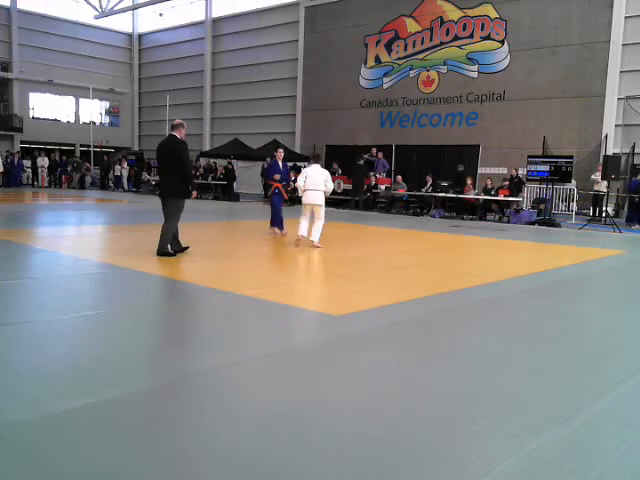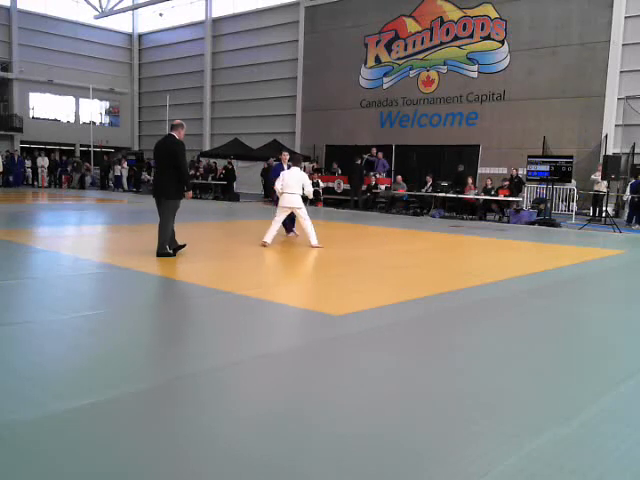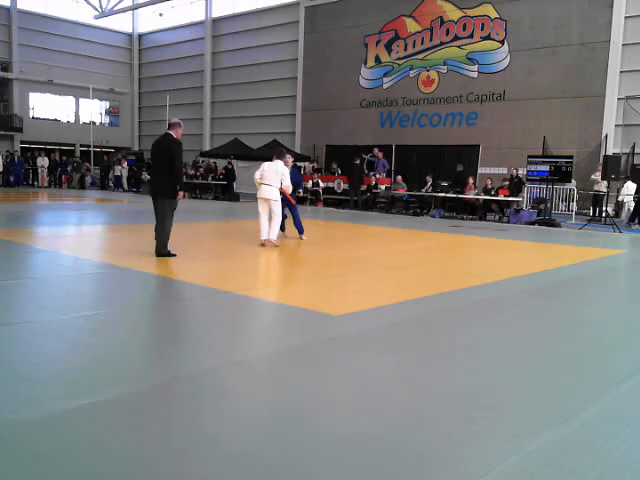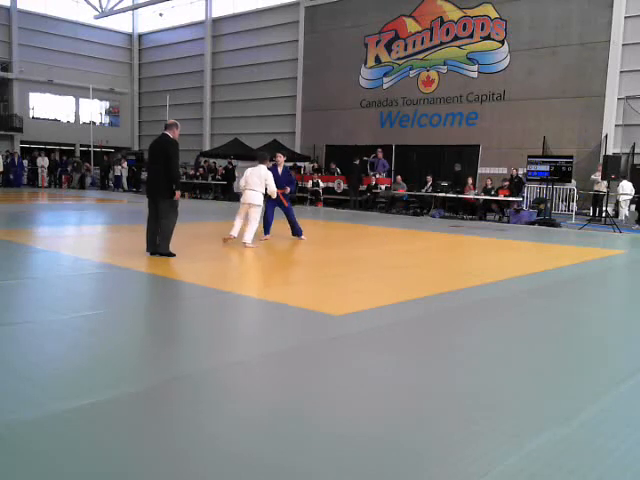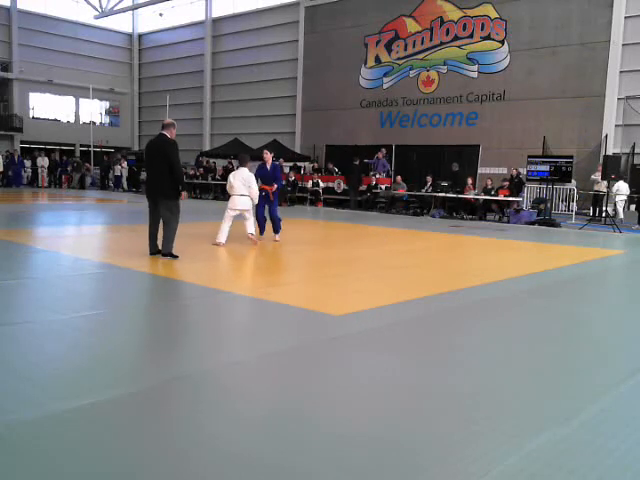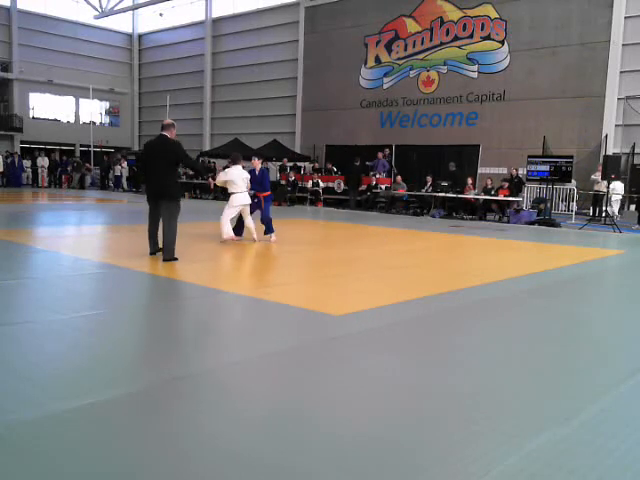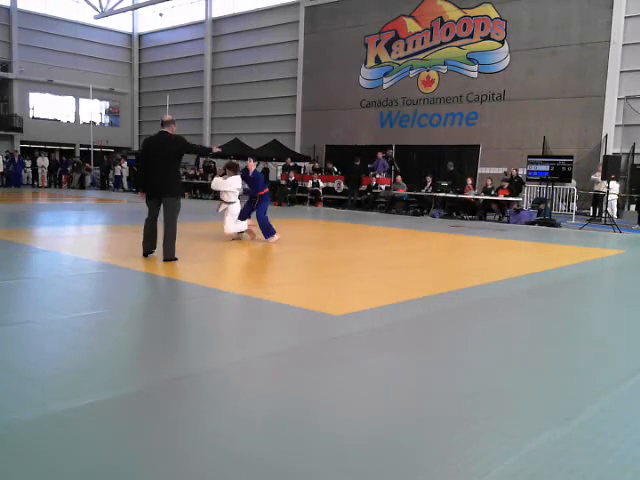
dt=0.2s
person 1, frame 1
left shoulder: (161, 144)
right shoulder: (181, 144)
left elbow: (160, 166)
right elbow: (187, 168)
right wrist: (192, 187)
left hip: (164, 187)
right hip: (177, 188)
left knee: (171, 217)
right knee: (172, 218)
left ankle: (176, 246)
right ankle: (162, 248)
person 1, frame 2
left shoulder: (159, 143)
right shoulder: (178, 144)
left elbow: (158, 165)
right elbow: (182, 168)
right wrist: (188, 188)
left hip: (159, 186)
right hip: (171, 188)
left knee: (166, 217)
right knee: (168, 218)
left ankle: (173, 245)
right ankle: (162, 249)
person 1, frame 3
left shoulder: (157, 142)
right shoulder: (175, 143)
right elbow: (177, 168)
right wrist: (180, 188)
left hip: (156, 186)
right hip: (168, 187)
left knee: (160, 217)
right knee: (166, 218)
left ankle: (160, 247)
right ankle: (162, 249)
person 1, frame 4
left shoulder: (154, 143)
right shoulder: (172, 143)
right elbow: (174, 168)
right wrist: (177, 187)
left hip: (152, 186)
right hip: (165, 188)
left knee: (154, 217)
right knee: (170, 216)
left ankle: (153, 248)
right ankle: (163, 248)
person 1, frame 5
left shoulder: (150, 144)
right shoulder: (171, 143)
left elbow: (149, 165)
right elbow: (176, 167)
right wrist: (182, 187)
left hip: (151, 187)
right hip: (167, 188)
left knee: (154, 218)
right knee: (171, 218)
left ankle: (153, 248)
right ankle: (167, 250)
person 1, frame 6
left shoulder: (148, 145)
right shoulder: (173, 145)
left elbow: (145, 168)
right elbow: (189, 162)
left hip: (152, 189)
right hip: (170, 190)
left knee: (154, 218)
right knee: (170, 221)
left ankle: (153, 248)
right ankle: (168, 254)
person 1, frame 7
left shoulder: (148, 142)
right shoulder: (176, 141)
left elbow: (142, 166)
right elbow: (195, 149)
left wrist: (143, 187)
right wrist: (211, 150)
left hip: (152, 187)
right hip: (171, 187)
left knee: (151, 218)
right knee: (170, 221)
left ankle: (147, 248)
right ankle: (169, 254)
